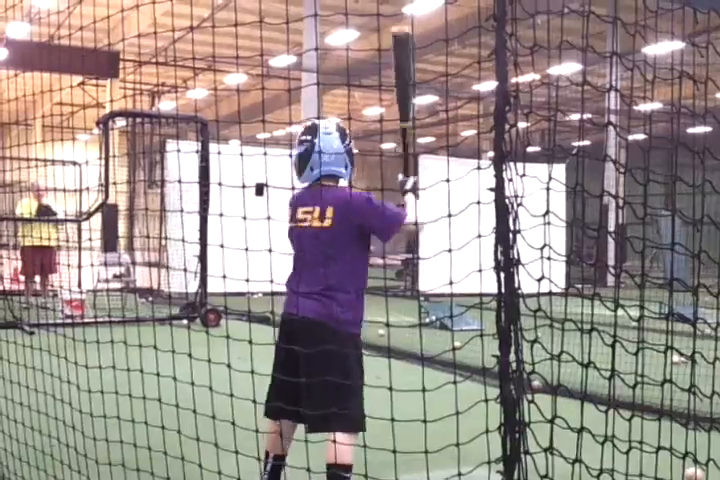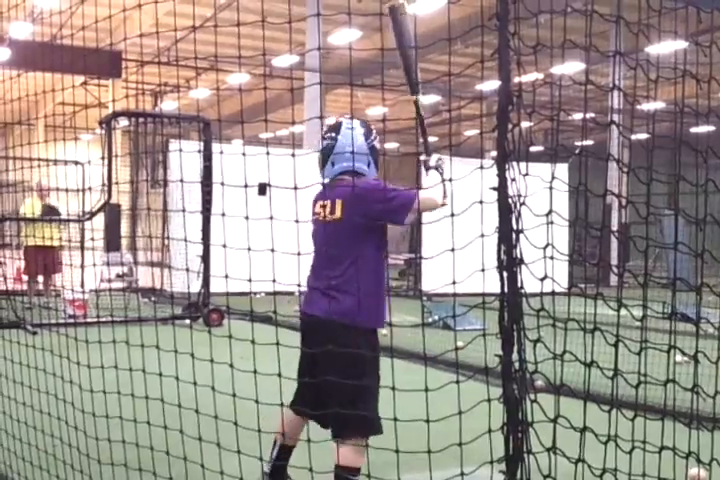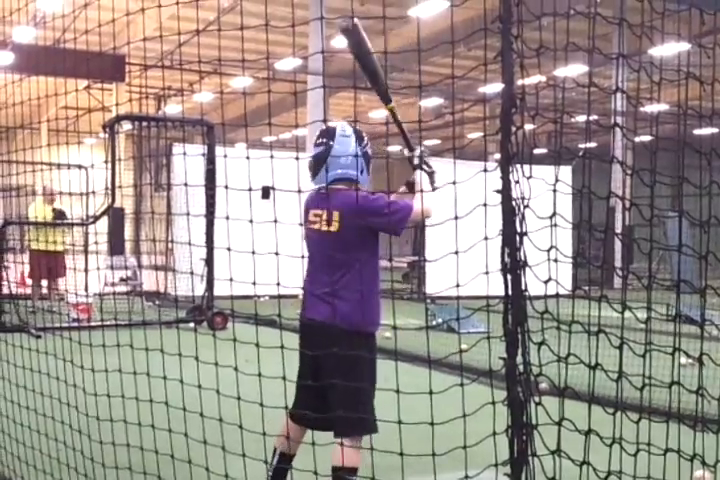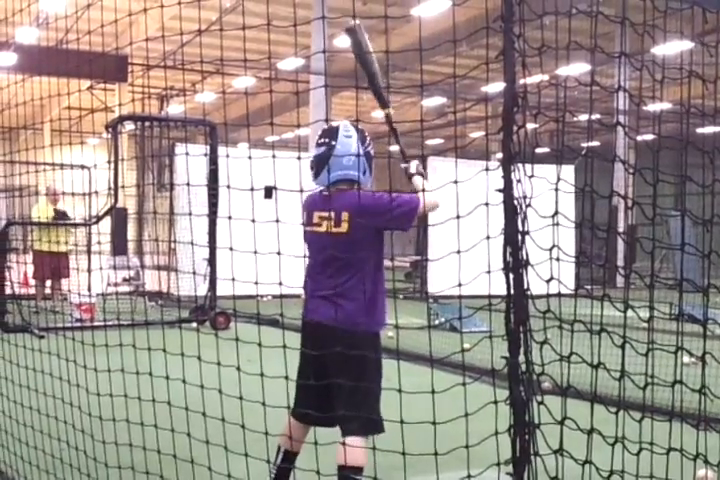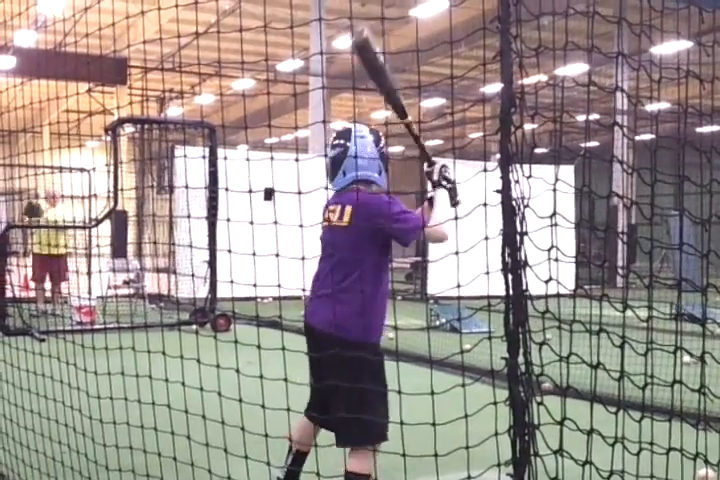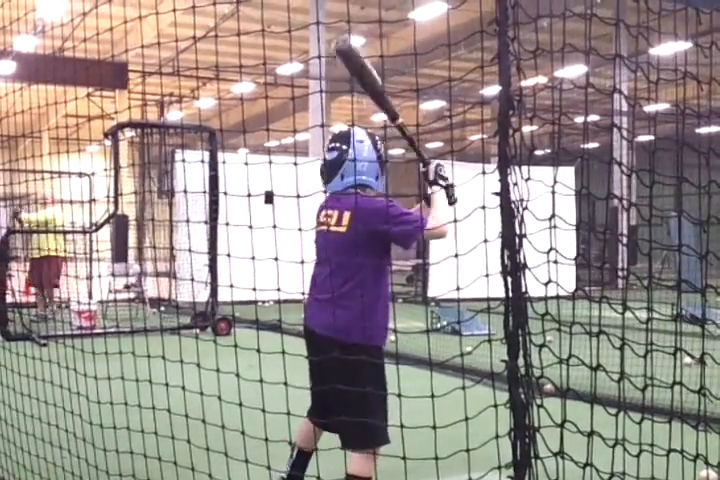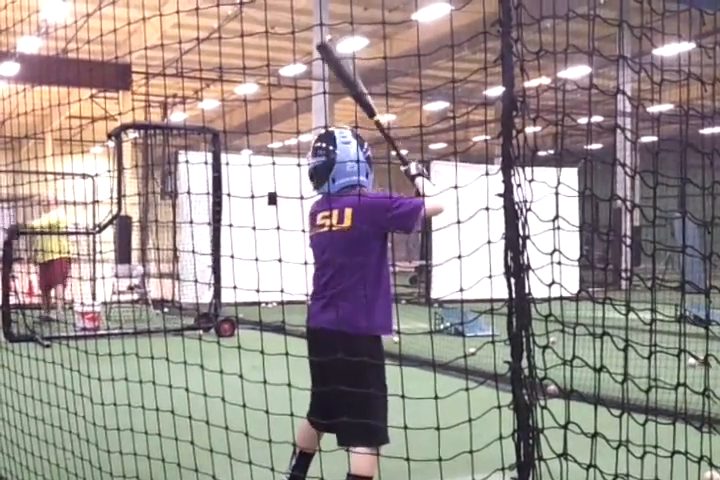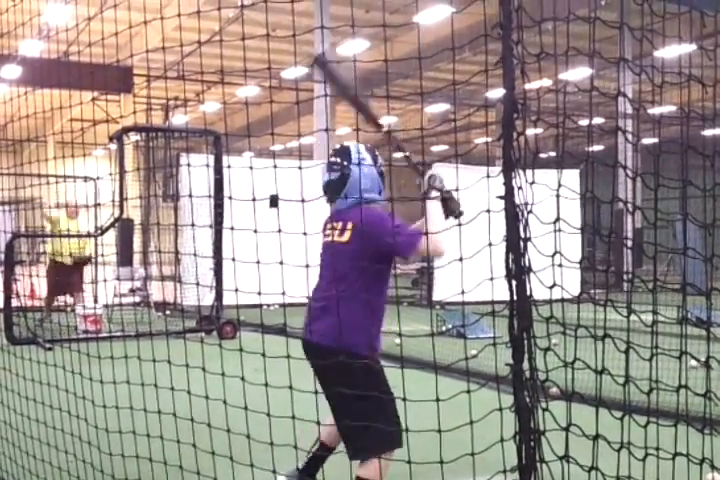
dt=0.4s
person 1, frame 1
left shoulder: (298, 203)
right shoulder: (354, 203)
right elbow: (412, 223)
left wrist: (378, 213)
left hip: (295, 318)
right hip: (335, 324)
left knee: (285, 409)
right knee: (343, 421)
person 1, frame 2
left shoulder: (324, 197)
right shoulder: (365, 193)
right elbow: (433, 200)
left wrist: (412, 208)
right wrist: (435, 173)
left hip: (315, 315)
right hip: (349, 321)
left knee: (304, 401)
right knee: (356, 421)
person 1, frame 3
left shoulder: (314, 202)
right shoulder: (361, 204)
right elbow: (423, 211)
left wrist: (397, 196)
right wrist: (420, 173)
left hip: (313, 321)
right hip: (349, 327)
left knee: (303, 410)
right knee: (350, 424)
person 1, frame 4
left shoulder: (312, 204)
right shoulder: (369, 204)
right elbow: (430, 202)
left wrist: (393, 206)
right wrist: (417, 175)
left hip: (315, 322)
right hip: (354, 328)
left knee: (304, 409)
right knee: (357, 424)
person 1, frame 5
left shoulder: (337, 204)
right shoulder: (375, 204)
left elbow: (405, 222)
right elbow: (438, 232)
left wrist: (432, 199)
left hip: (320, 322)
right hip: (352, 330)
left knee: (320, 408)
right knee: (367, 429)
person 1, frame 6
left shoulder: (328, 208)
right shoulder: (373, 209)
right elbow: (438, 227)
left wrist: (428, 198)
right wrist: (437, 186)
left hip: (318, 328)
right hip: (354, 335)
left knee: (321, 411)
right knee: (366, 433)
person 1, frame 7
left shoulder: (318, 211)
right shoulder: (370, 205)
right elbow: (435, 206)
left wrist: (408, 191)
right wrist: (419, 177)
left hip: (320, 328)
right hip: (356, 333)
left knee: (320, 413)
right knee: (367, 432)
person 1, frame 8
left shoulder: (336, 221)
right shoulder: (373, 220)
left elbow: (397, 242)
right elbow: (433, 249)
left wrist: (430, 212)
right wrist: (433, 198)
left hip: (319, 338)
right hip: (348, 344)
left knee: (350, 412)
right knee: (381, 439)
person 2, frame 1
left shoulder: (48, 204)
right shoulder: (24, 203)
right elbow: (20, 218)
left wrist: (51, 215)
right wrist: (36, 215)
left hip: (48, 244)
right hip: (30, 244)
left knee: (45, 273)
right knee: (30, 274)
left ankle: (44, 300)
right ankle: (28, 300)
person 2, frame 2
left shoulder: (52, 204)
right shoulder: (29, 202)
right elbow: (25, 219)
left wrist: (56, 216)
right wrist: (41, 215)
left hip: (51, 244)
right hip: (33, 243)
left knee: (49, 273)
right knee: (33, 273)
left ankle: (47, 299)
right ankle: (31, 300)
person 2, frame 3
left shoulder: (58, 208)
right shoulder: (35, 206)
right elbow: (34, 223)
left wrist: (62, 220)
right wrist: (51, 220)
left hip: (56, 248)
right hip: (39, 247)
left knee: (54, 277)
right knee: (37, 277)
left ankle: (52, 303)
right ankle: (35, 304)
person 2, frame 4
left shoulder: (63, 209)
right shoulder: (39, 207)
right elbow: (37, 223)
left wrist: (66, 220)
right wrist: (52, 220)
left hip: (60, 249)
right hip: (42, 248)
left knee: (57, 277)
right knee: (41, 277)
right ankle: (39, 304)
person 2, frame 5
left shoulder: (62, 211)
left elbow: (57, 221)
left wrist: (43, 214)
left hip: (57, 251)
right hip: (39, 250)
left knee: (56, 281)
right knee: (39, 280)
left ankle: (56, 308)
right ankle: (40, 308)
person 2, frame 6
left shoulder: (54, 213)
right shoulder: (40, 215)
left elbow: (35, 218)
right elbow: (31, 229)
left wrist: (21, 215)
right wrist: (23, 223)
left hip: (52, 254)
right hip: (37, 255)
left knee: (48, 284)
right knee: (37, 285)
left ankle: (51, 308)
right ankle: (41, 313)
person 2, frame 7
left shoulder: (57, 214)
right shoulder: (46, 217)
left elbow: (42, 223)
left wrist: (28, 225)
right wrist: (34, 252)
left hip: (59, 256)
right hip: (44, 258)
left knee: (57, 283)
right knee: (44, 288)
left ankle: (59, 314)
right ankle: (46, 314)
person 2, frame 8
right shoulder: (59, 219)
left elbow: (86, 244)
right elbow: (48, 216)
left wrist: (86, 255)
left hip: (75, 263)
right hip: (57, 262)
left knee: (78, 292)
right knee: (52, 292)
right ankle: (46, 314)
